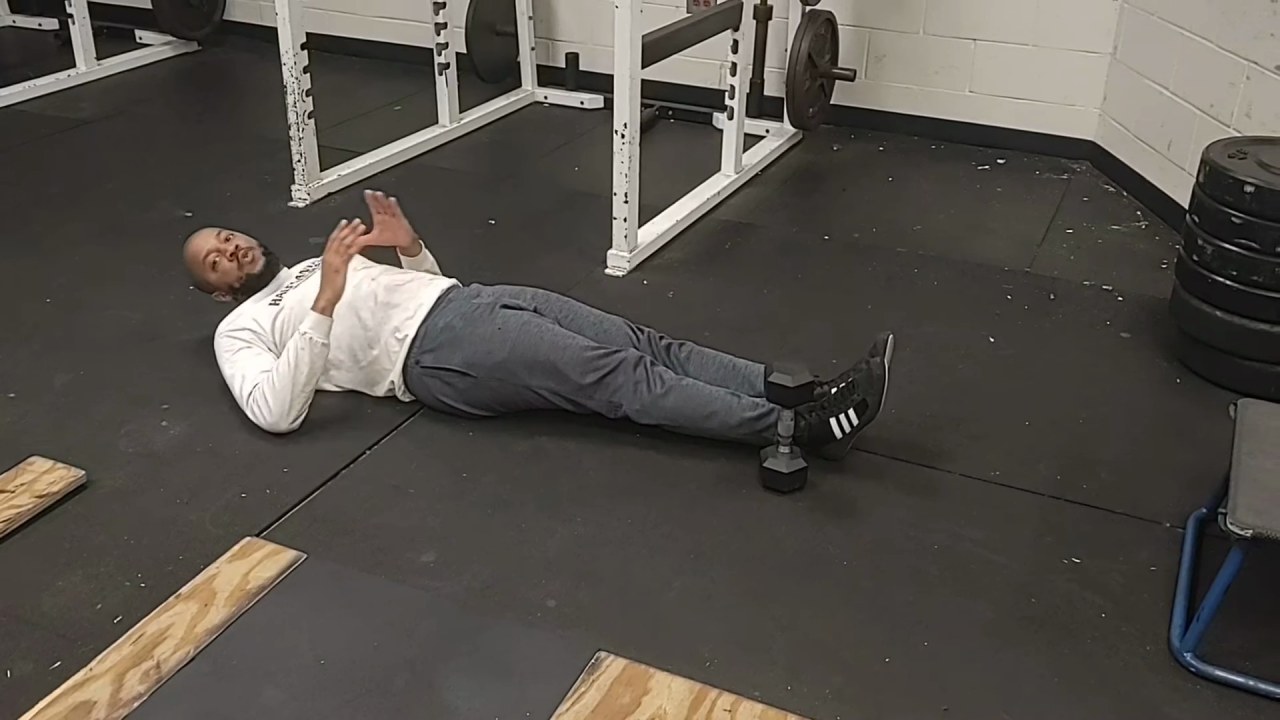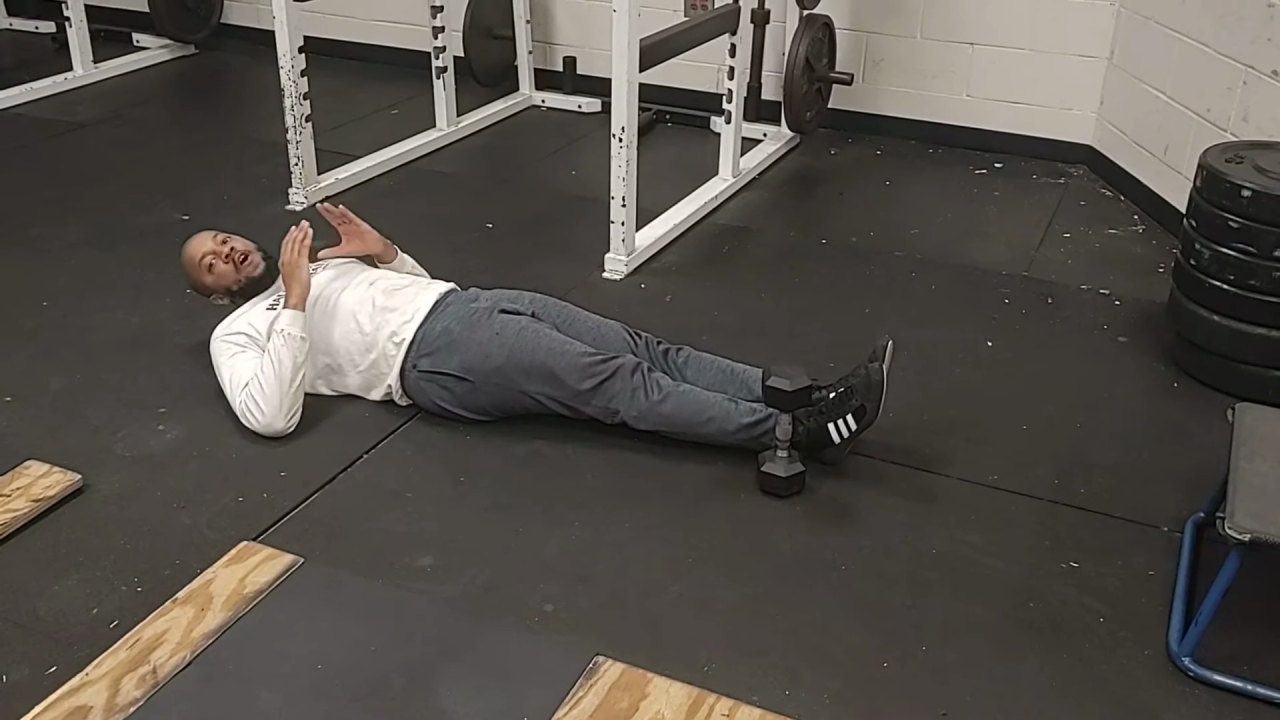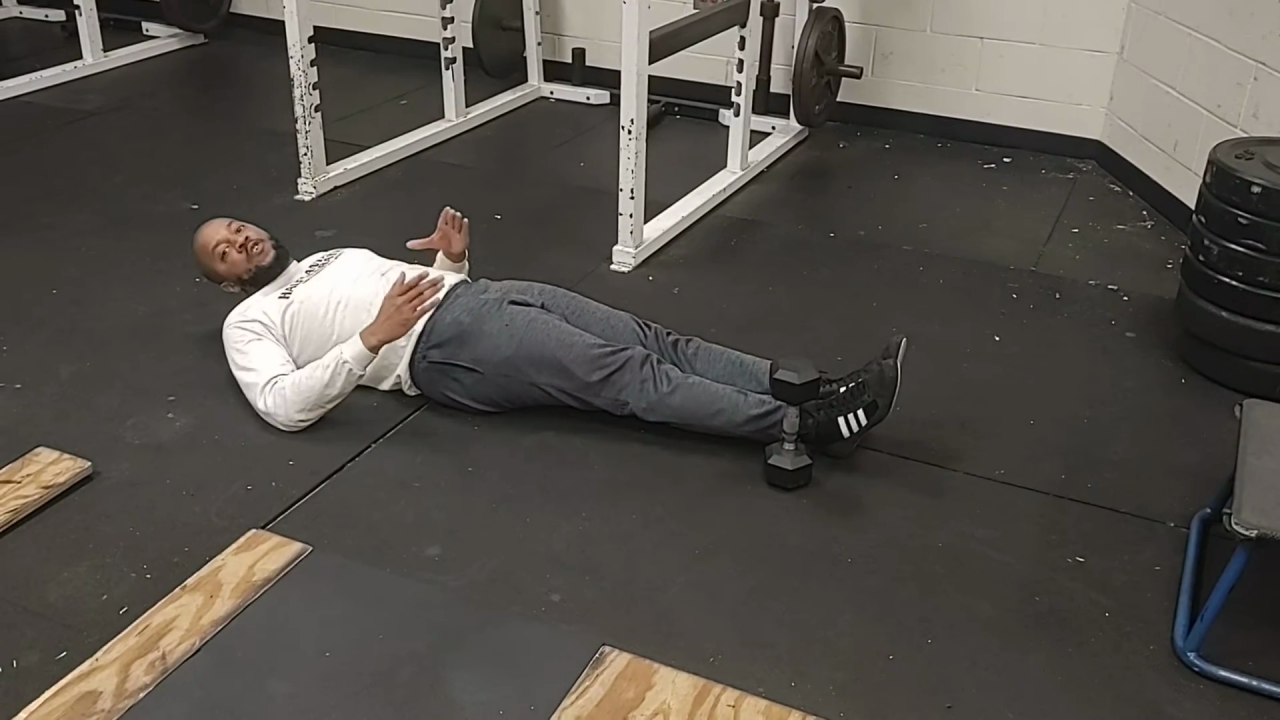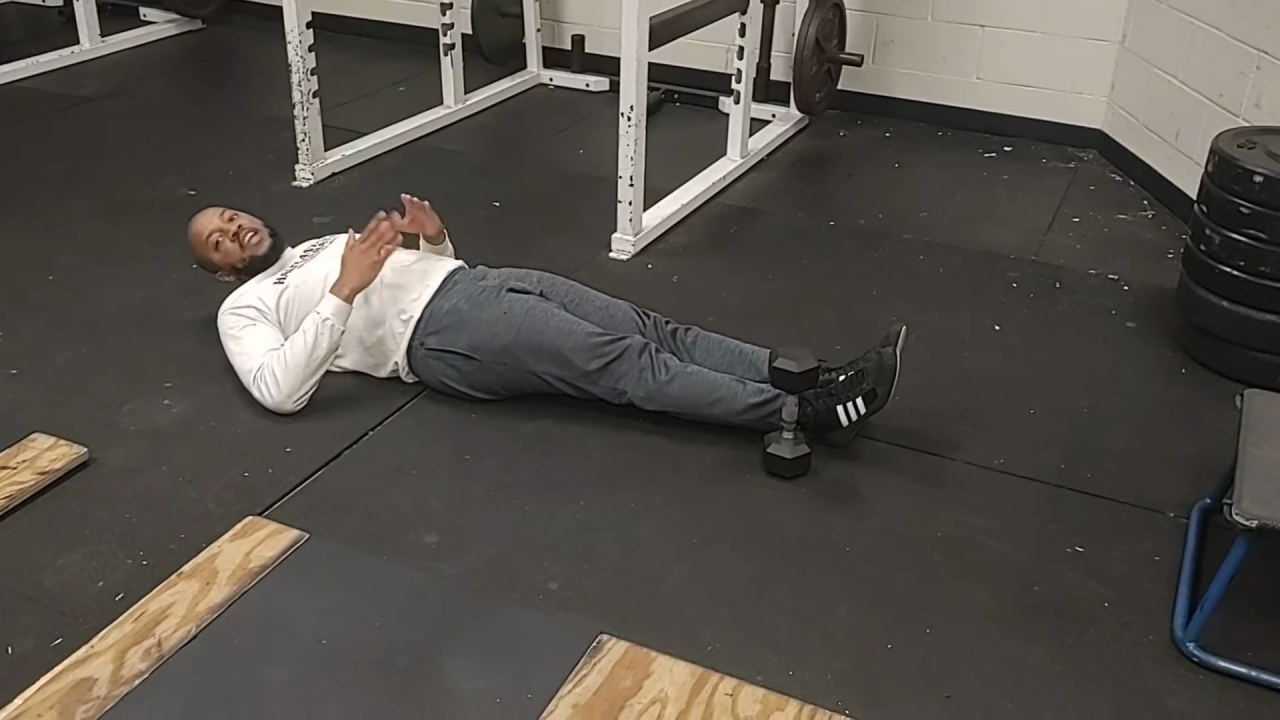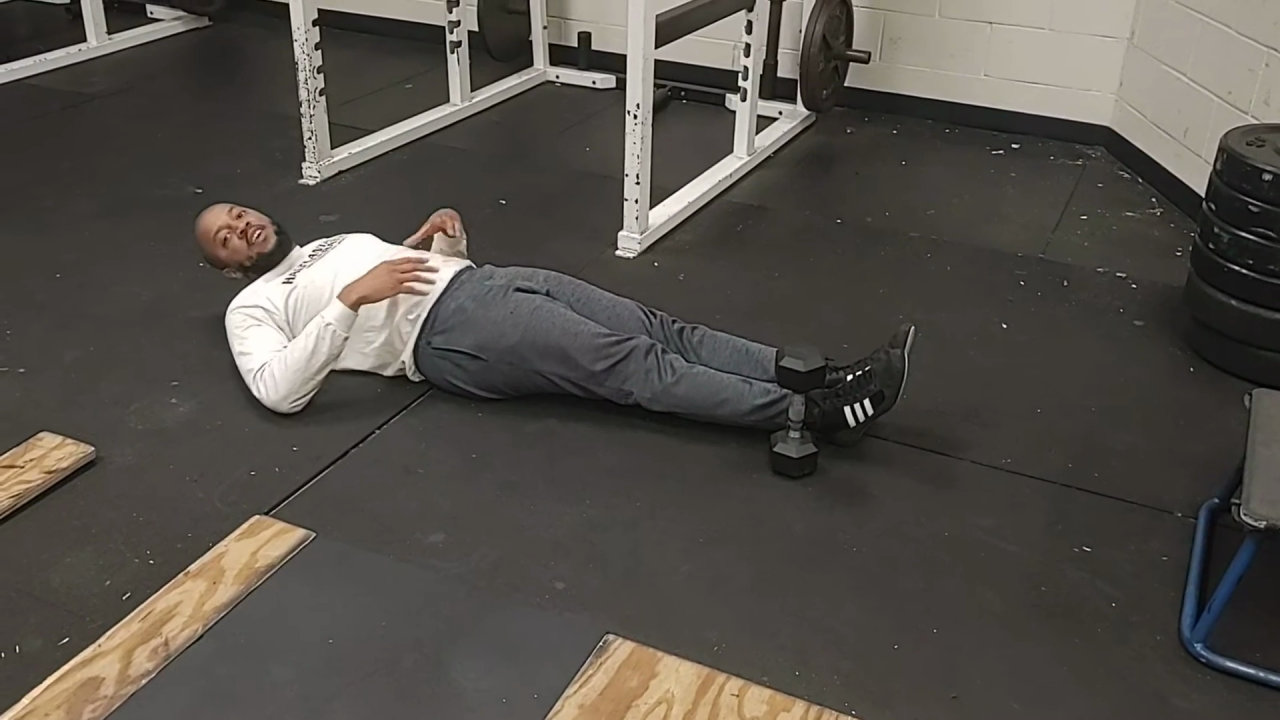
dt=1s
person 1, frame 1
left shoulder: (317, 265)
right shoulder: (241, 329)
right elbow: (277, 411)
left wrist: (410, 245)
right wrist: (326, 301)
left hip: (467, 300)
right hip: (436, 354)
left knee: (641, 344)
right knee: (616, 377)
left ankle: (803, 392)
right ankle: (795, 426)
person 1, frame 2
left shoulder: (321, 267)
right shoulder: (238, 332)
right elbow: (271, 417)
left wrist: (381, 249)
right wrist: (293, 298)
left hip: (464, 304)
right hip: (434, 359)
left knee: (639, 350)
right knee: (614, 383)
left ankle: (803, 396)
right ankle: (791, 430)
person 1, frame 3
left shoulder: (332, 258)
right shoulder: (248, 322)
right elbow: (286, 406)
left wrist: (452, 258)
right wrist: (375, 338)
left hip: (475, 295)
right hip: (442, 346)
left knee: (648, 341)
right knee: (623, 375)
left ankle: (810, 388)
right ankle: (802, 423)
person 1, frame 4
left shoulder: (317, 248)
right shoulder: (245, 307)
right elbow: (283, 390)
left wrist: (432, 234)
right wrist: (345, 287)
left hip: (472, 283)
right hip: (440, 337)
left knee: (647, 329)
right knee: (620, 363)
left ankle: (809, 377)
right ankle: (801, 413)
person 1, frame 5
left shoulder: (333, 242)
right shoulder: (253, 307)
right elbow: (280, 389)
left wrist: (447, 239)
right wrist: (352, 298)
left hip: (481, 279)
right hip: (447, 334)
left knee: (654, 329)
right knee: (627, 363)
left ankle: (817, 375)
right ankle: (809, 412)
